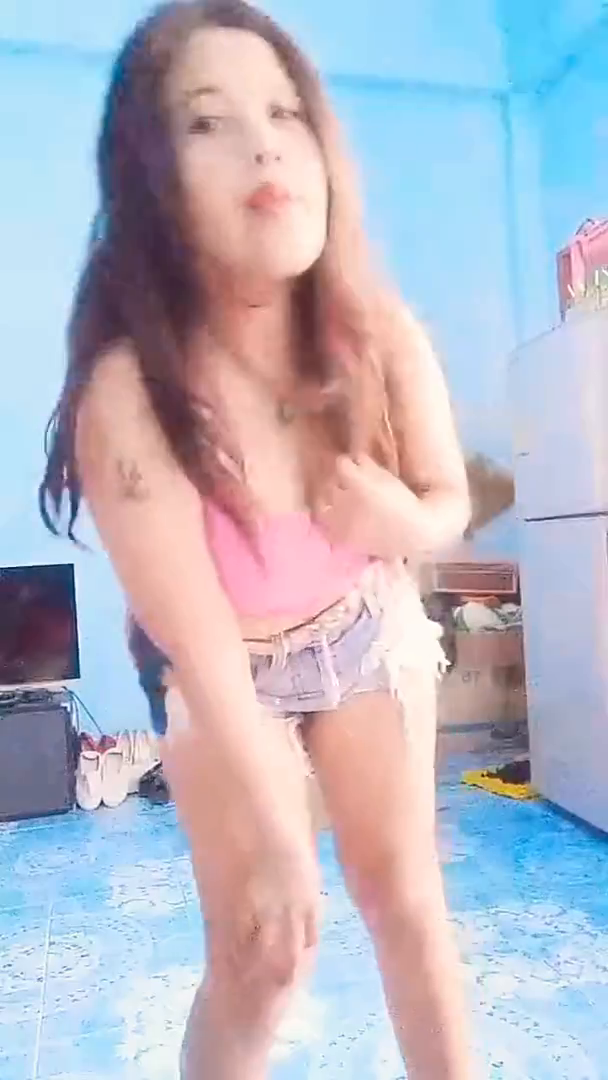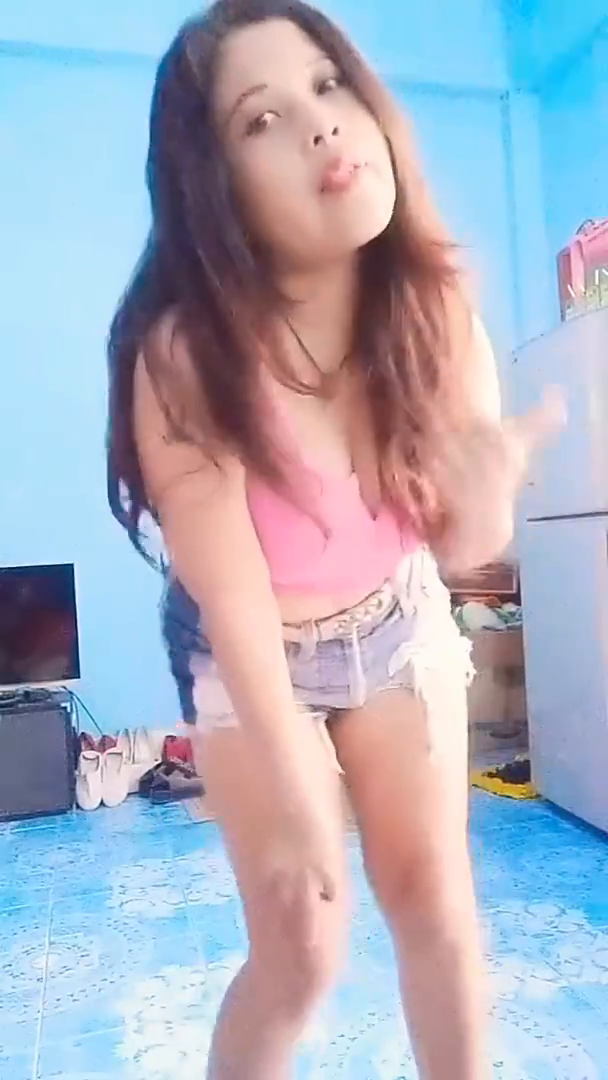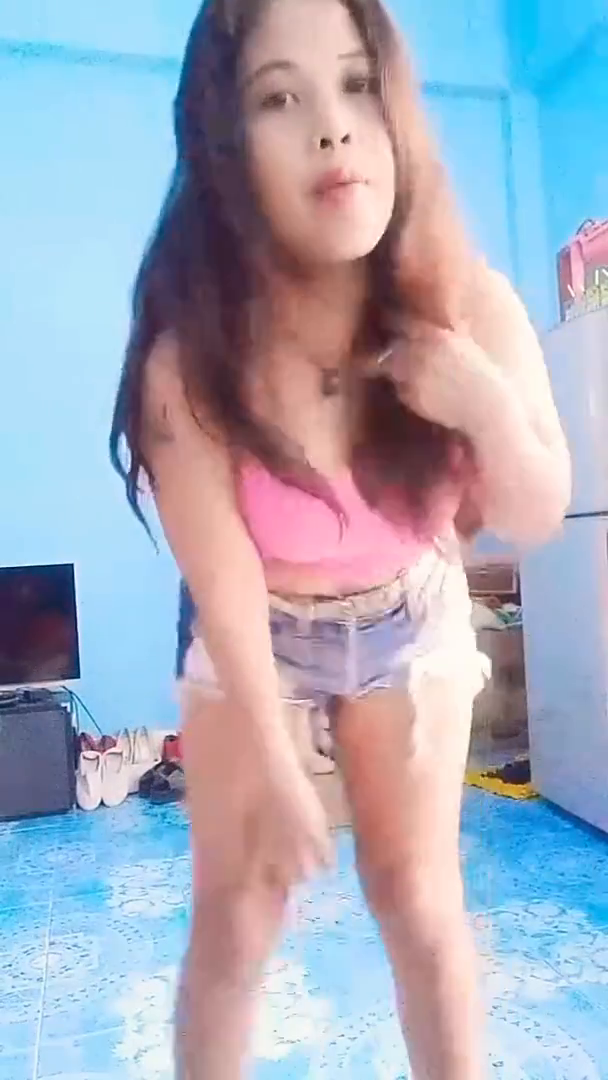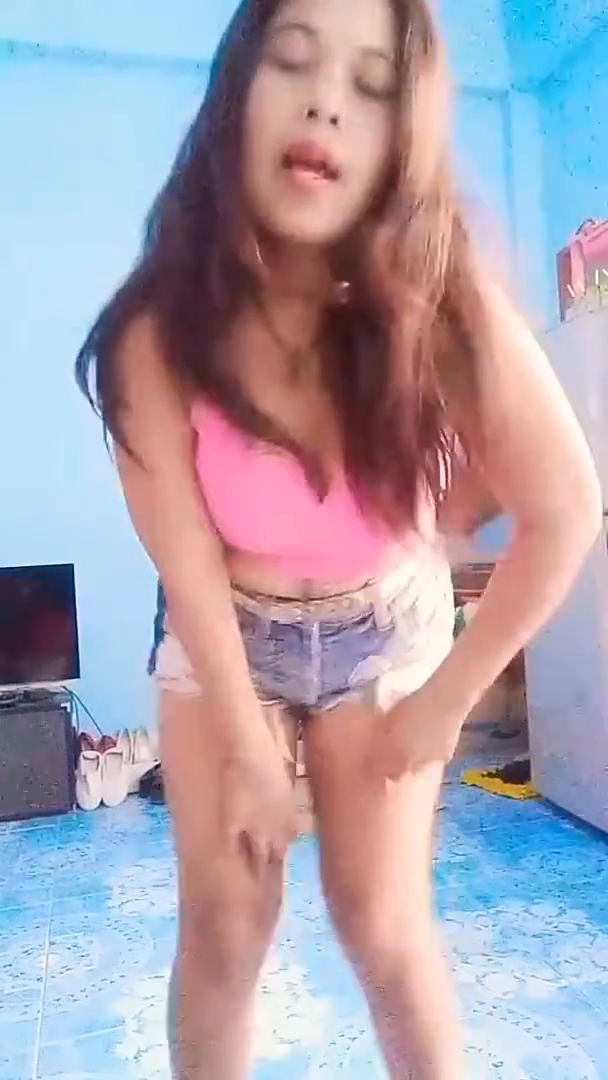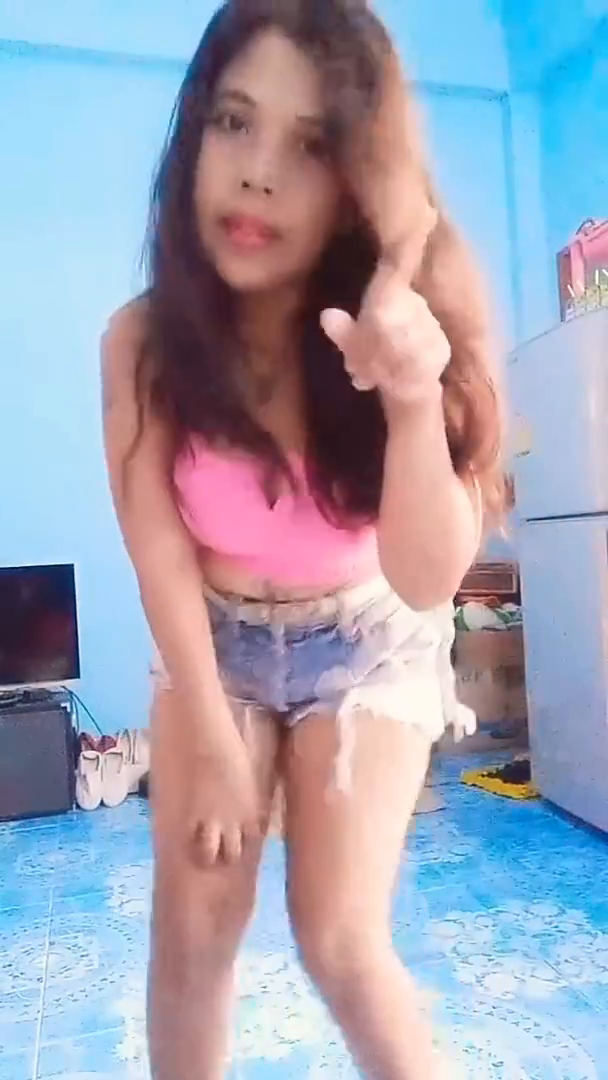
dt=1s
person 1, frame 1
left shoulder: (378, 335)
right shoulder: (129, 395)
left elbow: (449, 504)
right elbow: (201, 646)
left wrist: (399, 520)
right wrist: (274, 841)
left hip: (374, 631)
right hip: (233, 672)
left knee: (406, 896)
right knee: (266, 949)
person 1, frame 2
left shoulder: (438, 318)
right shoulder: (189, 355)
left elbow: (465, 547)
right elbow: (234, 600)
left wrist: (482, 494)
right wrist: (295, 809)
left hip: (401, 632)
right hip: (248, 663)
left knee: (436, 903)
right knee: (302, 950)
person 1, frame 3
left shoulder: (466, 305)
right shoulder: (194, 355)
left elbow: (537, 515)
right elbow: (224, 583)
left wrist: (492, 418)
right wrist: (270, 770)
left hip: (410, 625)
right hip: (259, 640)
left knee: (421, 904)
right knee: (236, 914)
person 1, frame 4
left shoulder: (443, 308)
right shoulder: (161, 327)
right elbow: (187, 563)
left wrist: (444, 701)
right wrist: (245, 748)
left hip: (385, 635)
right hip: (224, 639)
left knee: (383, 932)
right knee: (223, 929)
person 1, frame 5
left shoulder: (401, 328)
right shoulder: (144, 342)
left elbow: (428, 578)
right elbow: (163, 560)
left wrist: (413, 407)
right wrist: (216, 741)
left hip: (367, 654)
right hip: (214, 644)
left knee: (338, 944)
right knee: (189, 930)
